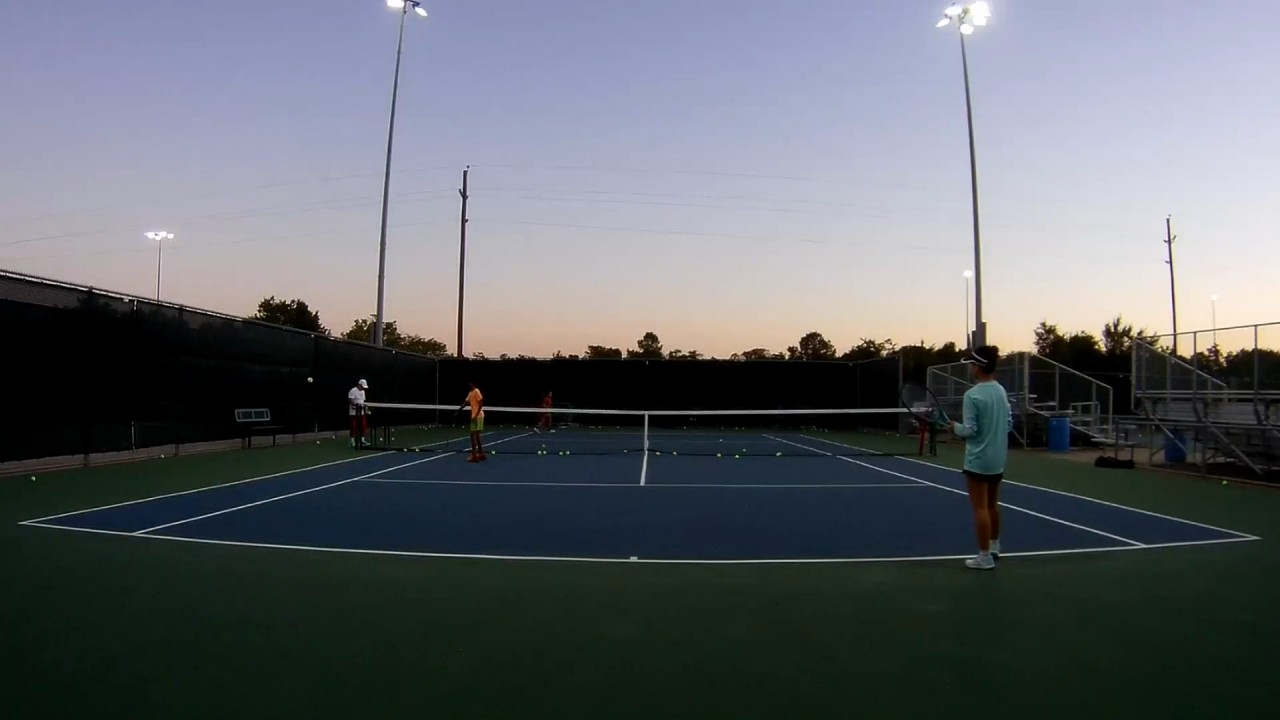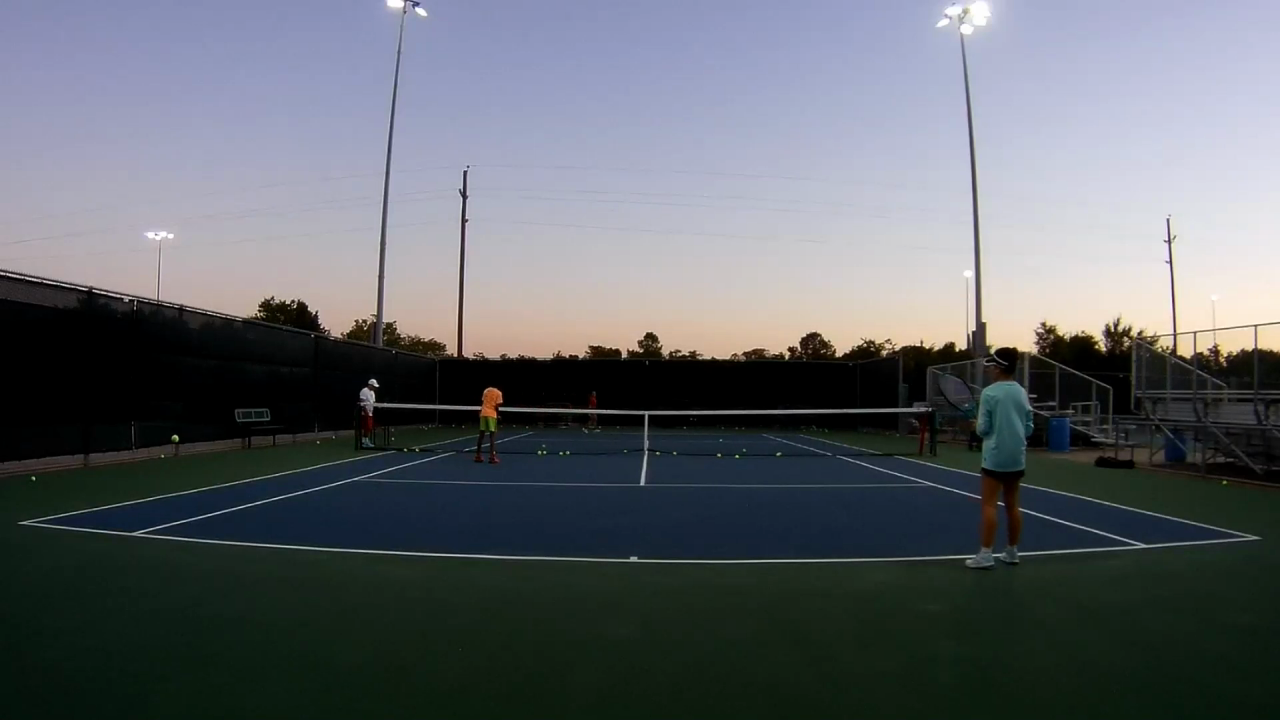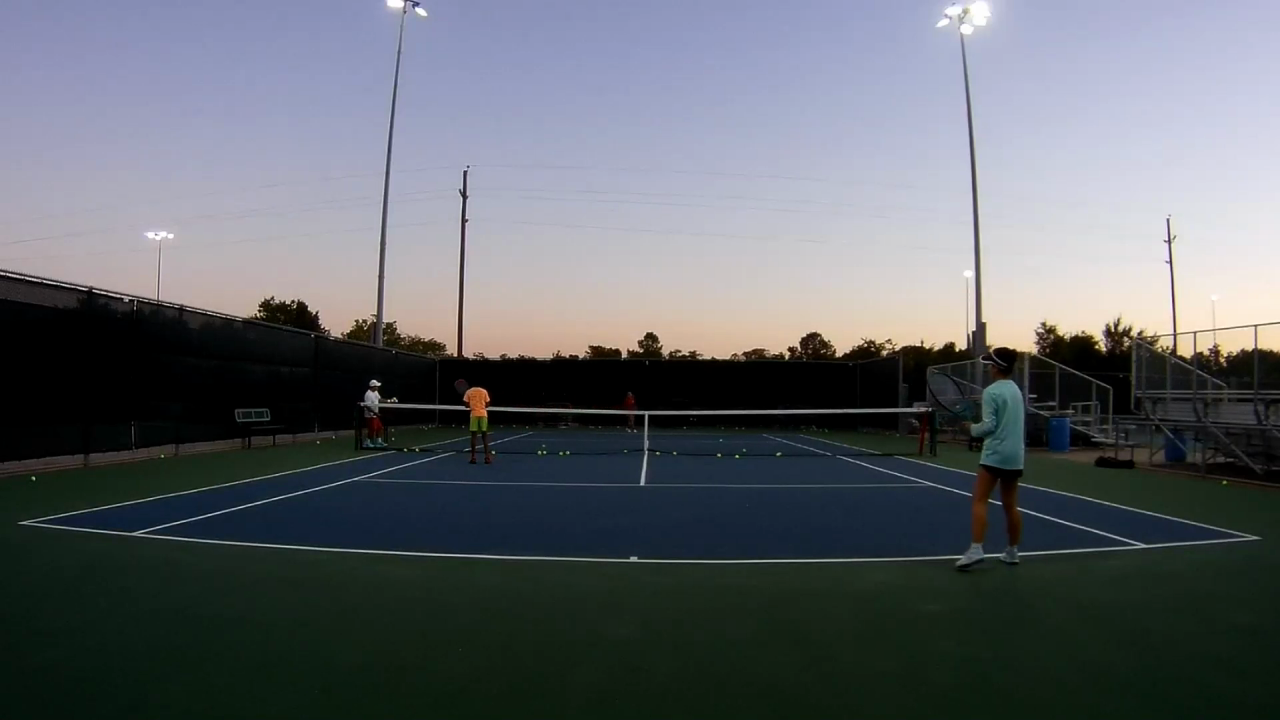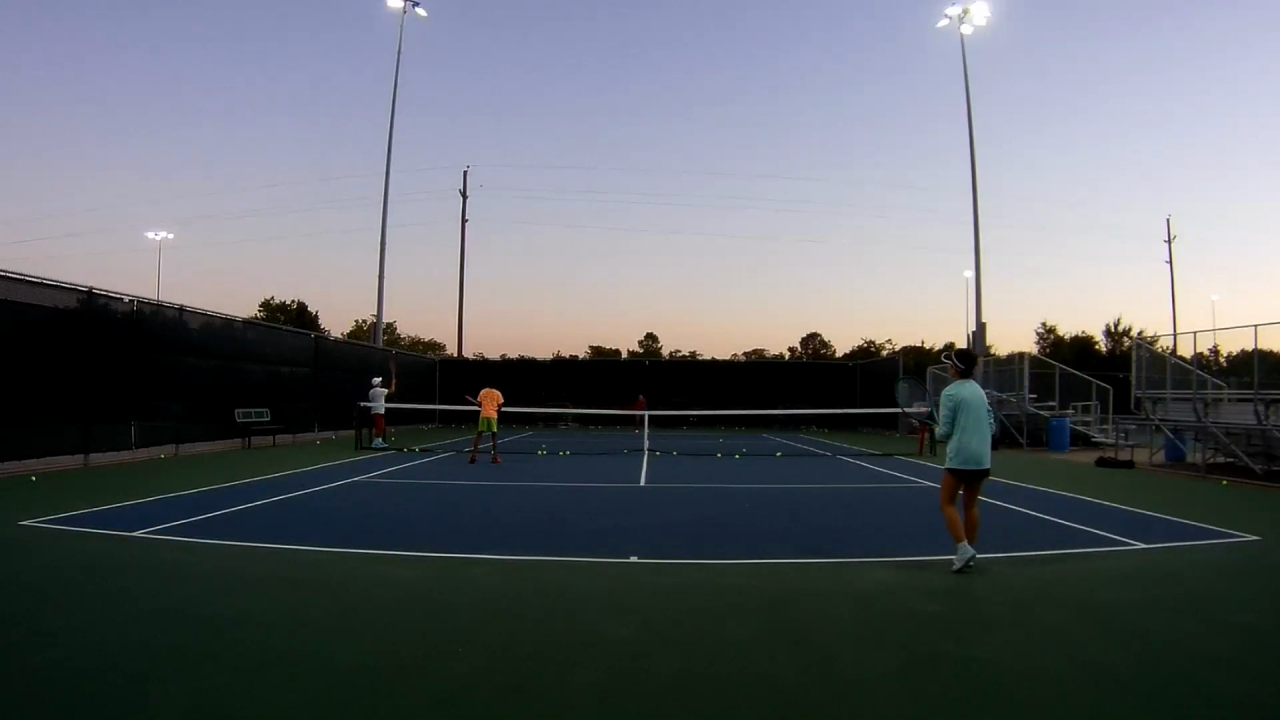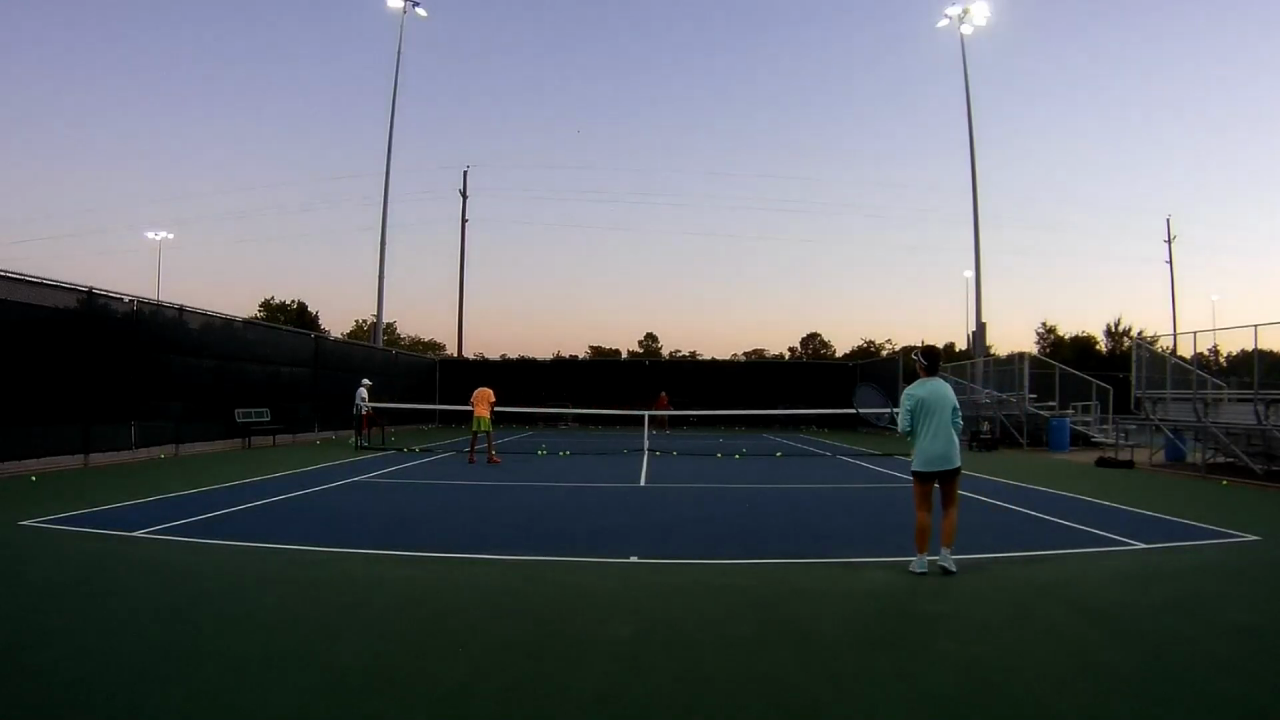
dt=1s
person 1, frame 1
left shoulder: (972, 395)
right shoulder: (1001, 391)
left elbow: (970, 430)
right elbow: (1008, 423)
left wrist: (955, 427)
left hip: (979, 458)
right hip: (998, 457)
left knee: (980, 508)
right knee: (992, 504)
left ankle: (984, 557)
right ankle: (994, 545)
person 1, frame 2
left shoulder: (989, 393)
right shoulder: (1022, 392)
left elbow: (983, 428)
right elbow: (1029, 427)
left wrist: (977, 425)
left hip: (995, 456)
right hip: (1016, 456)
left knee: (989, 505)
right knee: (1012, 505)
left ankle: (985, 554)
right ankle: (1012, 551)
person 1, frame 3
left shoulder: (992, 391)
right shoulder: (1016, 390)
left elbow: (988, 426)
left wrist: (972, 428)
left hip: (995, 454)
right hip: (1015, 455)
left knee: (979, 502)
right knee: (1010, 504)
left ankle: (975, 549)
right ankle: (1013, 551)
person 1, frame 4
left shoulder: (950, 392)
right shoulder: (979, 391)
left elbow: (945, 430)
right elbow: (991, 425)
left wrist: (937, 432)
left hip: (960, 456)
right hip: (981, 457)
left knee: (947, 504)
right knee: (970, 506)
left ankle: (964, 548)
right ankle: (966, 551)
person 1, frame 5
left shoulder: (911, 392)
right shoulder: (948, 389)
left elbow: (904, 428)
right elbow: (958, 424)
left hip: (924, 458)
right hip: (950, 457)
left knee: (923, 509)
right knee: (950, 508)
left ankle: (921, 559)
right ankle: (946, 554)
